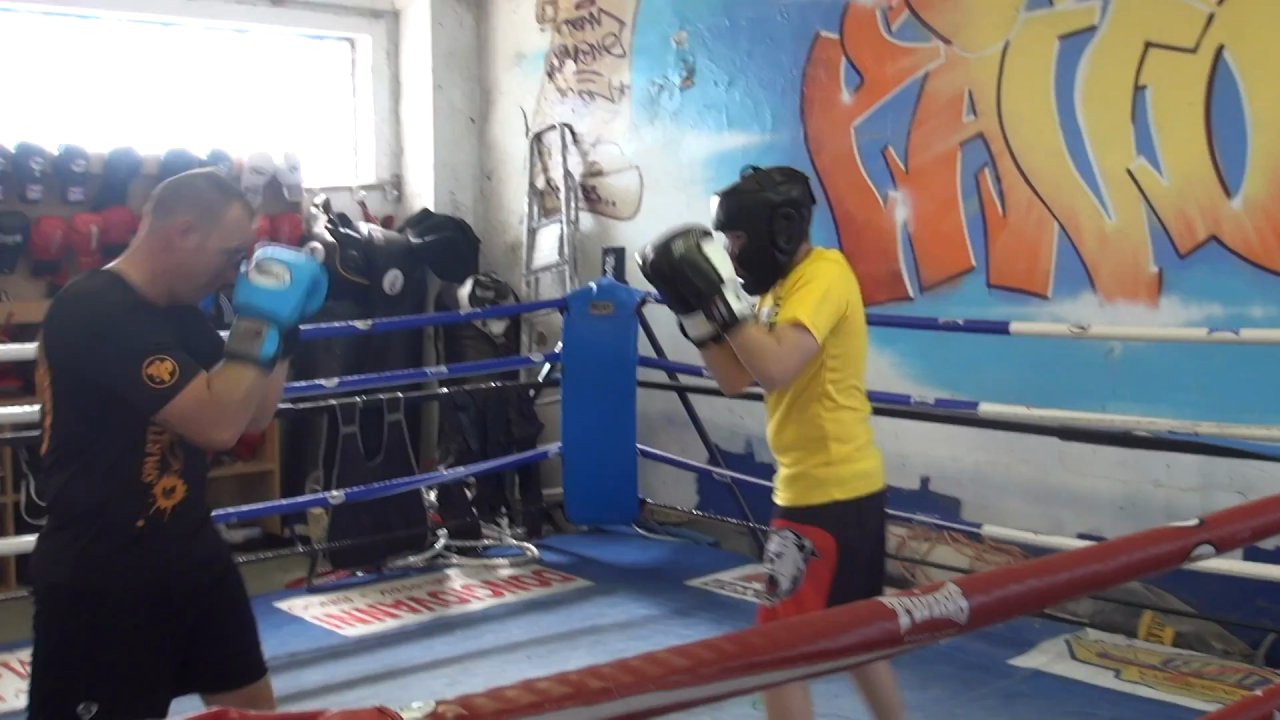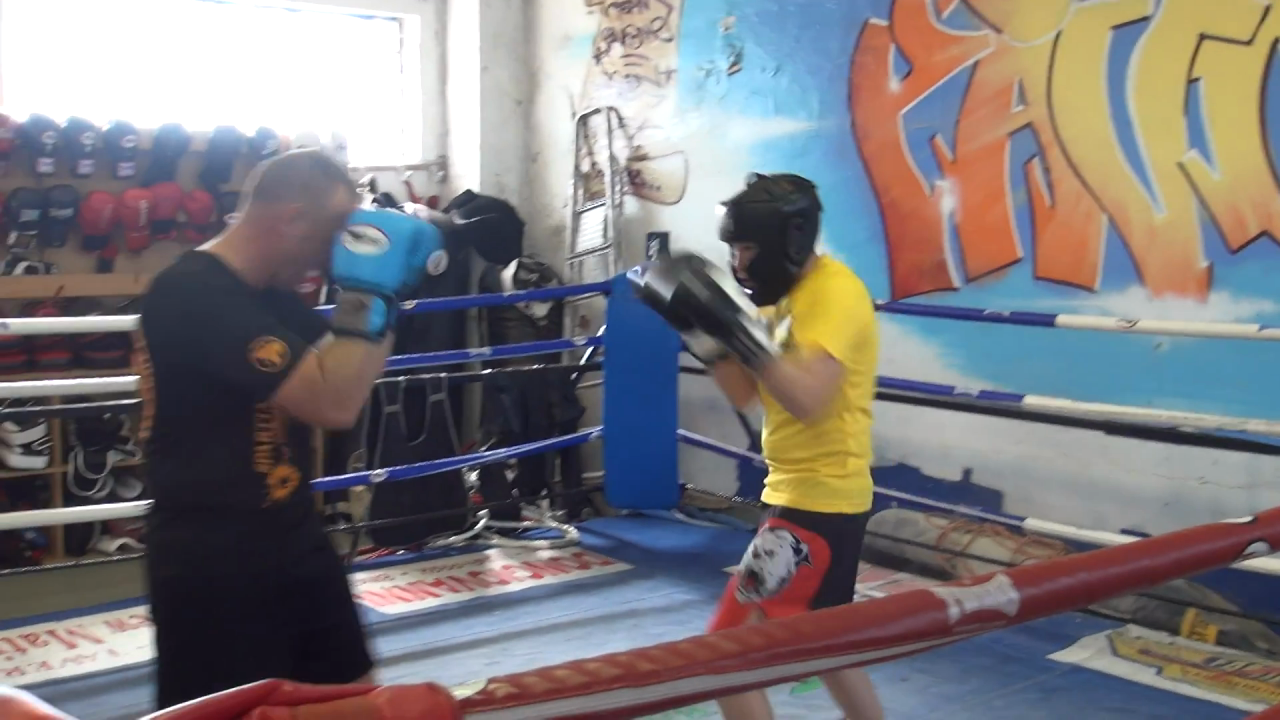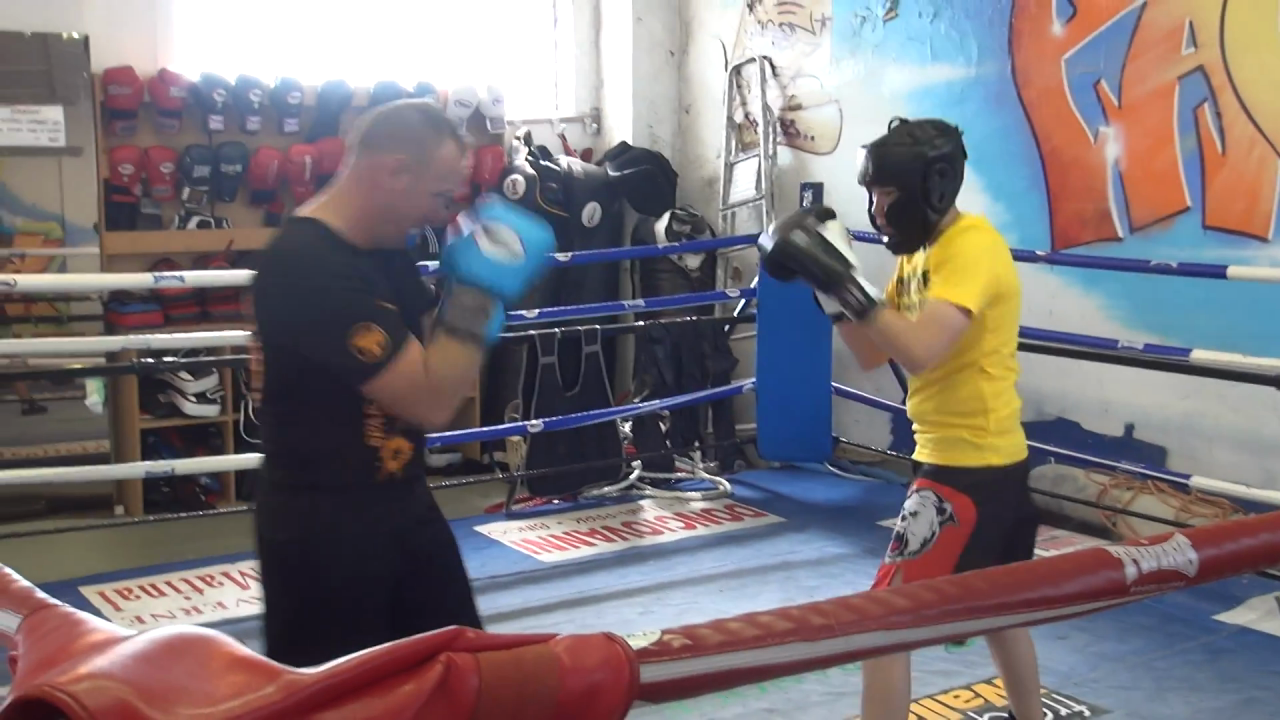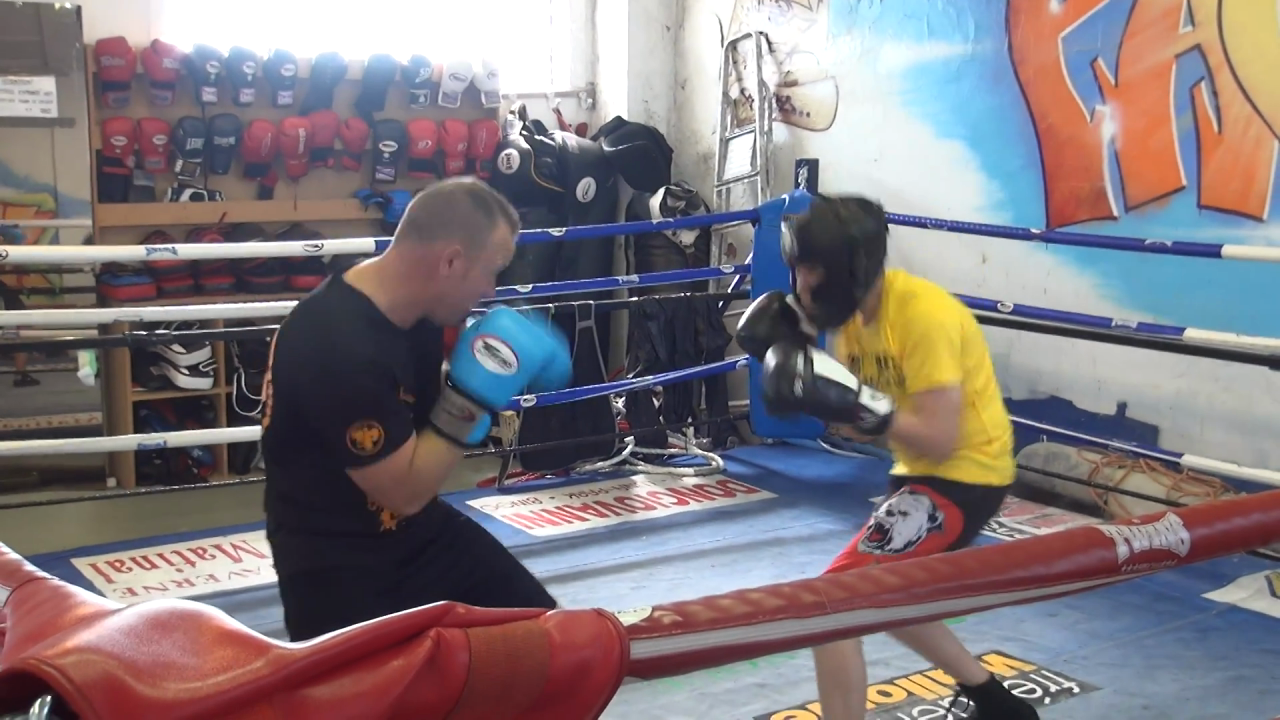
dt=1s
person 1, frame 1
left shoulder: (823, 275)
right shoulder: (784, 285)
left elbow: (775, 368)
right elbow: (734, 377)
left wrist: (724, 294)
right wrist: (696, 308)
left hip: (824, 492)
right hip: (852, 487)
person 1, frame 2
left shoulder: (834, 292)
right shoulder: (784, 292)
left elbow: (807, 399)
right elbow: (744, 393)
left wrist: (735, 321)
right wrist: (698, 321)
left hip: (820, 503)
right hip: (799, 496)
person 1, frame 3
left shoulder: (974, 249)
right shoulder: (924, 249)
left elbow: (919, 353)
right elbow: (872, 354)
left wrist: (845, 278)
right wrist: (829, 283)
left hip: (970, 465)
right hip: (989, 461)
person 1, frame 4
left shoulder: (923, 314)
right shoulder: (853, 315)
left elbow: (944, 437)
right elbow: (864, 418)
left wrist: (847, 395)
right wrist: (807, 364)
left hip: (961, 479)
right hip: (929, 475)
person 2, frame 1
left shoulder: (180, 312)
right shoulder: (91, 313)
left elbow: (249, 418)
right elbow: (217, 422)
left wrist: (282, 322)
right wrist: (264, 324)
left hip: (188, 548)
right hip: (102, 567)
person 2, frame 2
left shoulder: (267, 292)
right shoulder: (193, 296)
left elbow: (334, 389)
right elbow: (332, 402)
left wrist: (388, 276)
right wrist: (368, 293)
left hip: (290, 541)
right hip: (212, 560)
person 2, frame 3
left shoulder: (383, 251)
right shoulder: (308, 266)
left elbow: (416, 355)
right elbow: (426, 399)
left wrist: (464, 293)
right wrist: (483, 292)
left hip: (395, 508)
right hip: (324, 529)
person 2, frame 4
left shoulder: (412, 312)
right shoulder: (333, 343)
right elbow: (403, 491)
left wrist: (507, 371)
right wrist: (478, 391)
left hip: (424, 533)
right hip: (337, 561)
